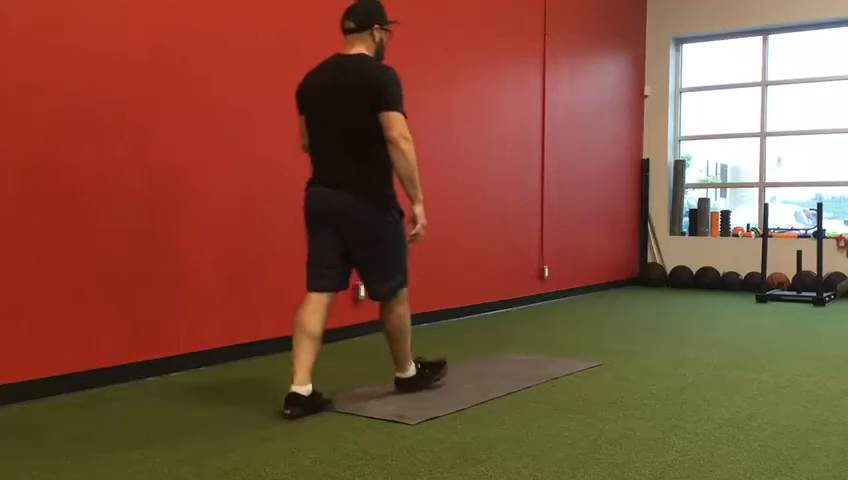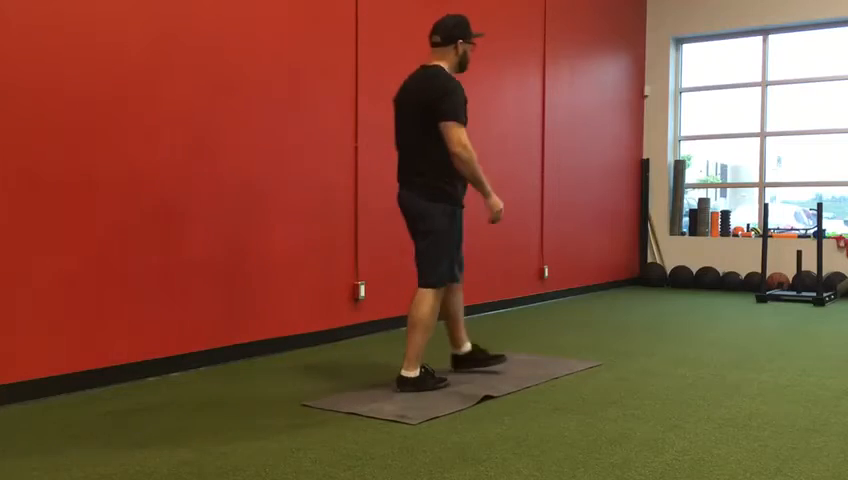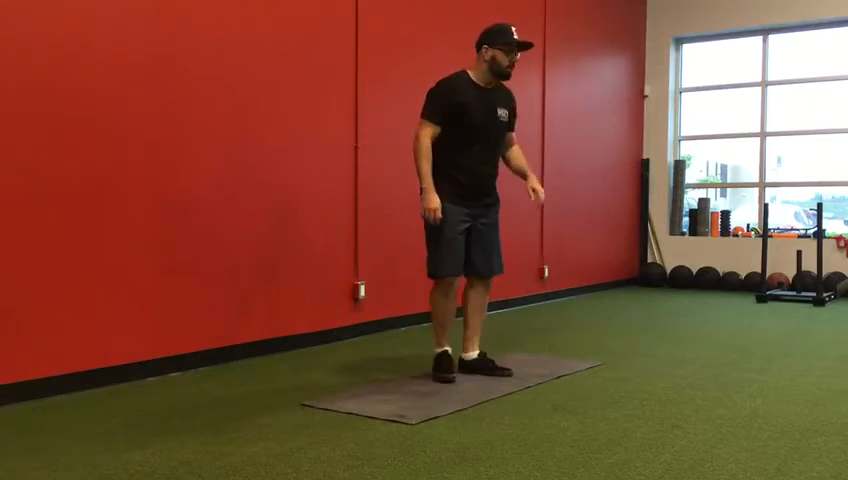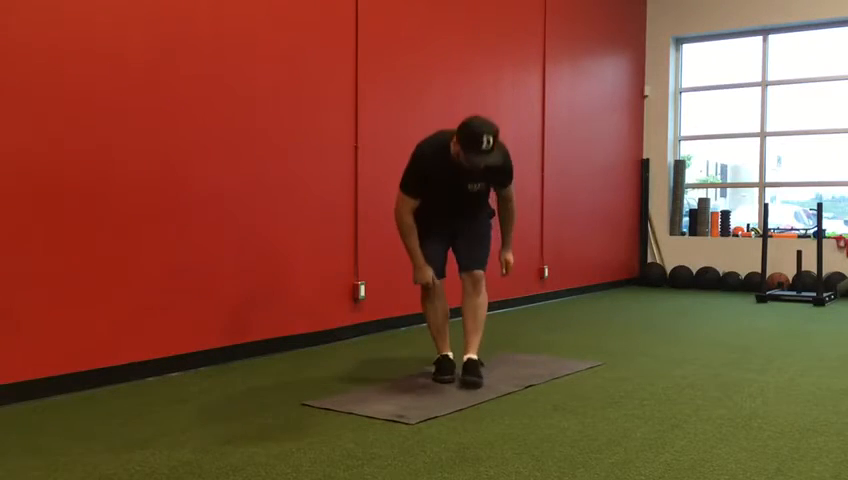
dt=0.7s
person 1, frame 1
left shoulder: (312, 80)
right shoulder: (381, 76)
left elbow: (306, 142)
right elbow: (397, 140)
right wrist: (417, 201)
left hip: (321, 196)
right hip: (370, 201)
left knee: (319, 291)
right knee: (392, 291)
left ankle: (300, 390)
right ankle: (406, 372)
person 1, frame 2
left shoulder: (413, 84)
right shoulder: (447, 87)
left elbow: (418, 144)
right elbow: (459, 148)
right wrist: (489, 194)
left hip: (418, 193)
right hip: (435, 200)
left knee: (451, 275)
right knee: (434, 283)
left ankle: (463, 350)
right ankle: (411, 372)
person 1, frame 3
left shoulder: (505, 98)
right shoulder: (450, 89)
left elbow: (509, 145)
right elbow: (423, 139)
left wrist: (529, 176)
right wrist: (429, 191)
left hip: (485, 201)
right hip: (449, 200)
left knee: (482, 278)
right knee: (448, 278)
left ankle: (471, 355)
right ankle: (442, 351)
person 1, frame 4
left shoulder: (499, 158)
right shoulder: (427, 155)
left elbow: (506, 199)
right elbow: (403, 211)
left wrist: (507, 246)
right wrist: (420, 264)
left hip: (473, 215)
right hip: (431, 216)
left knee: (475, 276)
right knee: (431, 283)
left ankle: (471, 357)
right ankle: (444, 355)
